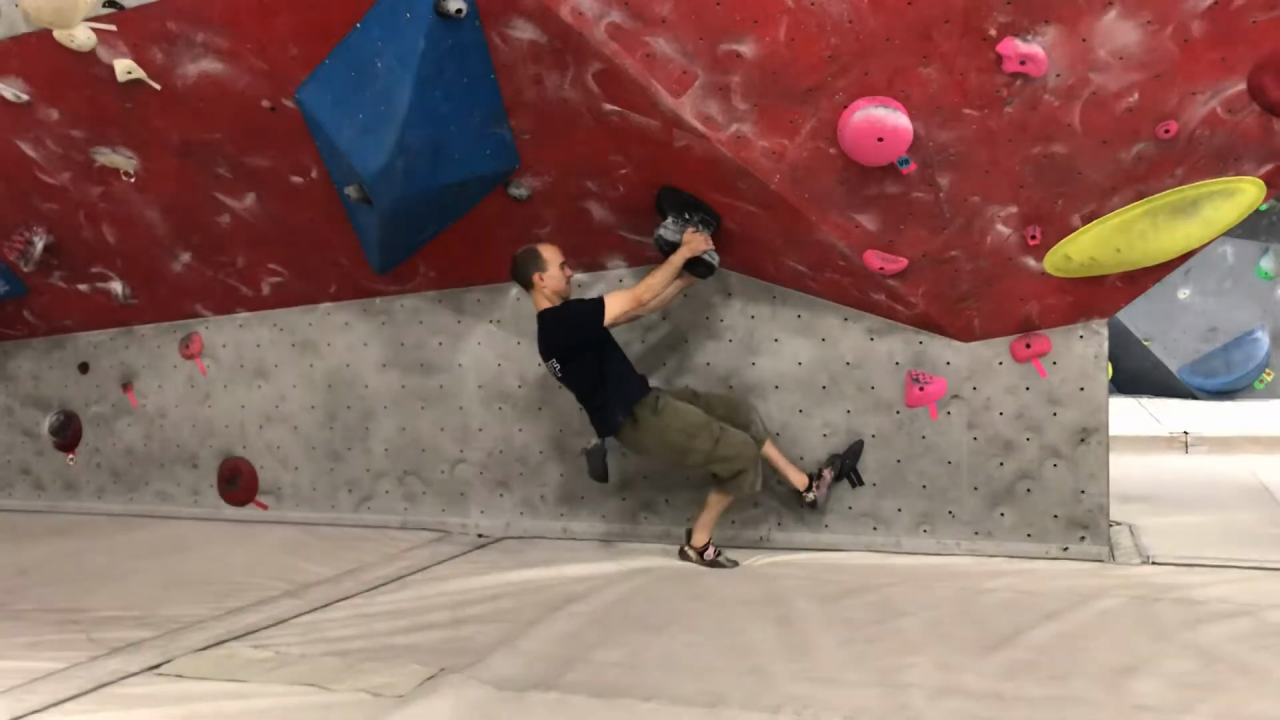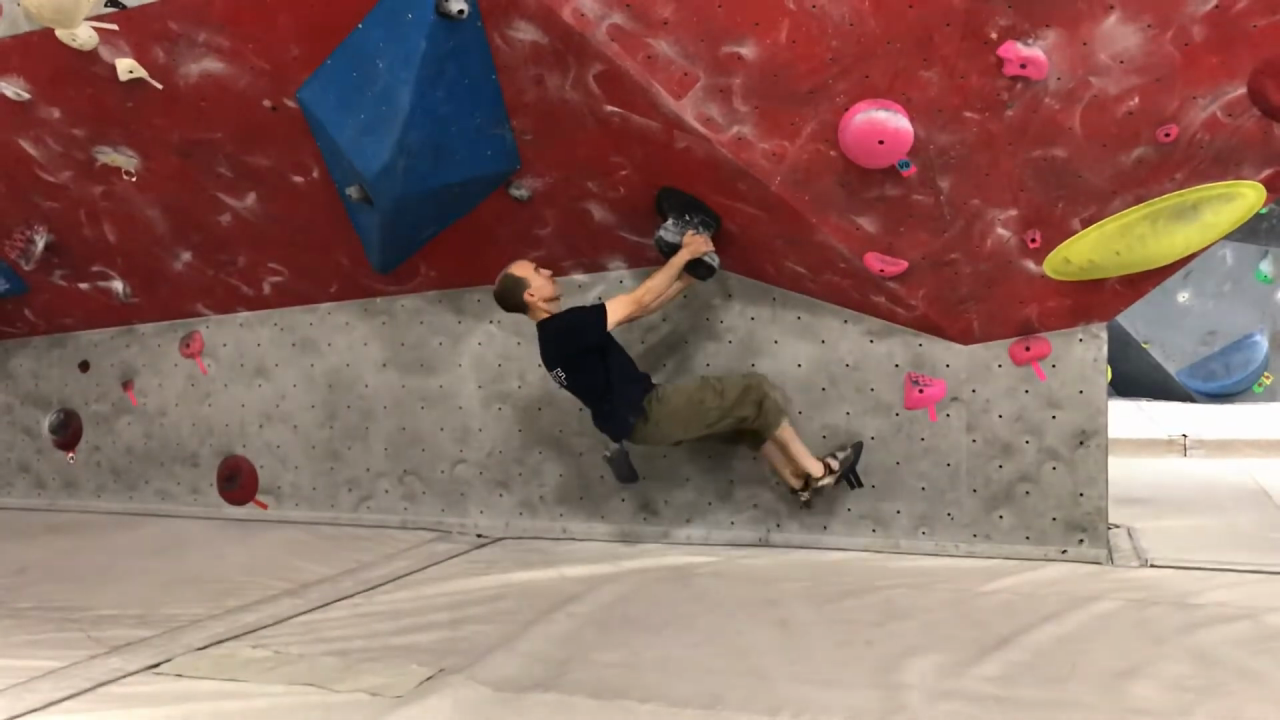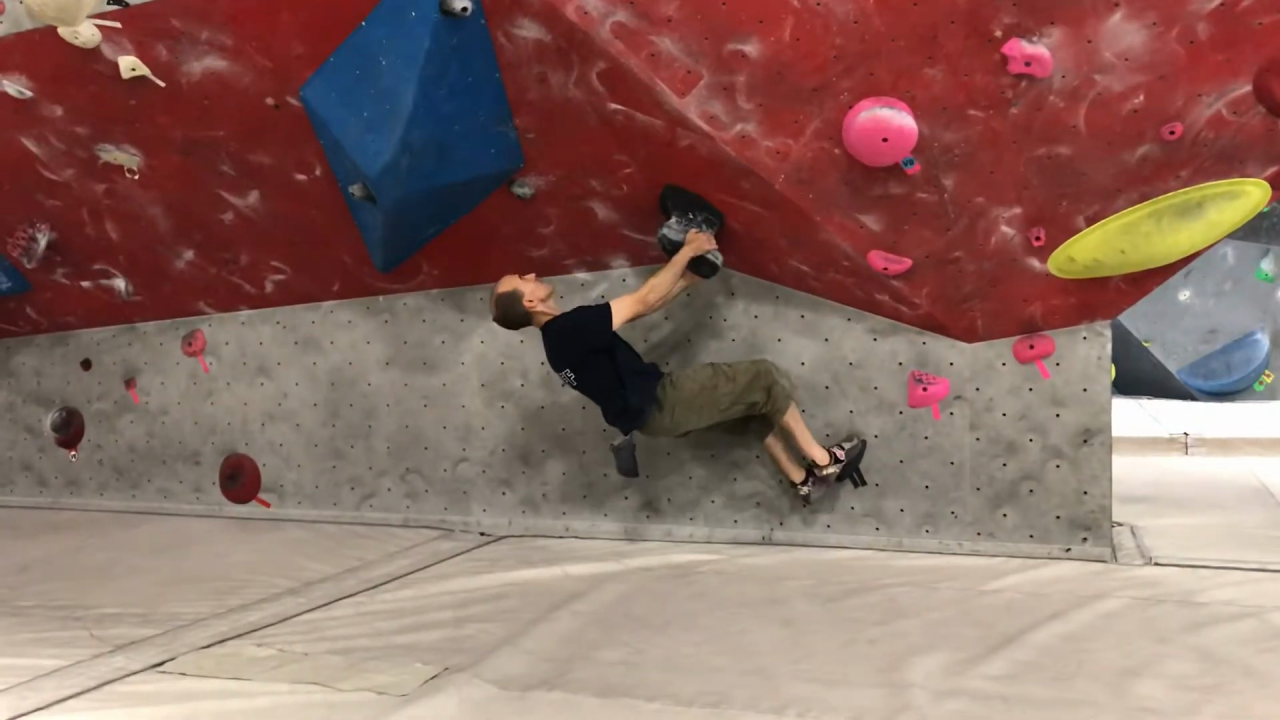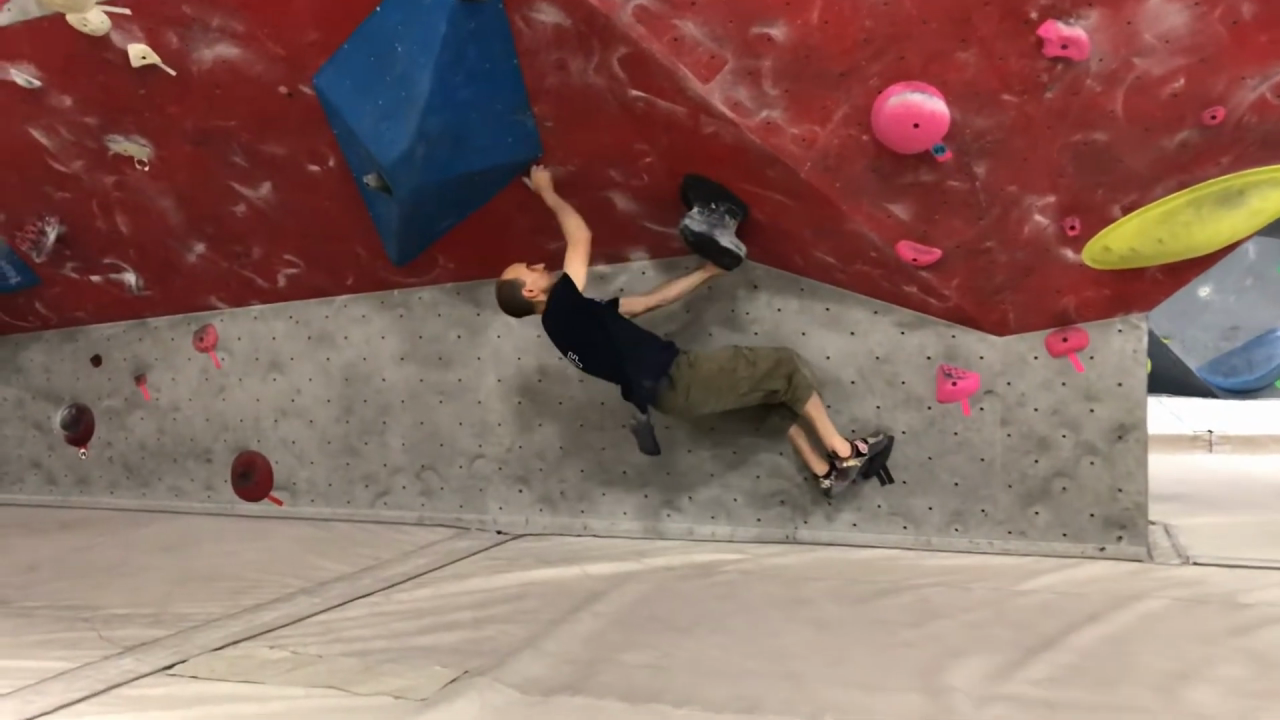
dt=0.5s
person 1, frame 1
left shoulder: (559, 325)
right shoulder: (561, 321)
left elbow: (636, 310)
right elbow: (637, 299)
left wrist: (688, 276)
right wrist: (684, 251)
left hip: (642, 405)
right hip: (637, 420)
left knee: (740, 414)
right knee: (740, 455)
left ankle: (806, 485)
right ankle: (698, 540)
person 1, frame 2
left shoulder: (561, 331)
right shoulder: (564, 328)
left elbow: (636, 308)
right elbow: (638, 303)
left wrist: (688, 276)
right wrist: (684, 253)
left hip: (641, 413)
right hip: (646, 415)
left knee: (746, 409)
right knee: (755, 391)
left ankle: (800, 484)
right ankle: (815, 470)
person 1, frame 3
left shoulder: (564, 334)
right shoulder: (570, 328)
left elbow: (637, 306)
right elbow: (644, 300)
left wrist: (689, 277)
right wrist: (689, 250)
left hip: (652, 410)
right hip: (659, 406)
left knee: (755, 400)
right knee: (764, 378)
left ankle: (801, 479)
right ankle: (821, 459)
person 1, frame 4
left shoulder: (571, 316)
right shoulder: (562, 309)
left elbow: (649, 301)
right elbow: (582, 239)
left wrist: (707, 272)
right wrist: (547, 192)
left hip: (670, 386)
right hip: (677, 381)
left knee: (776, 385)
right knee: (786, 367)
left ankle: (825, 471)
right ankle: (842, 450)
